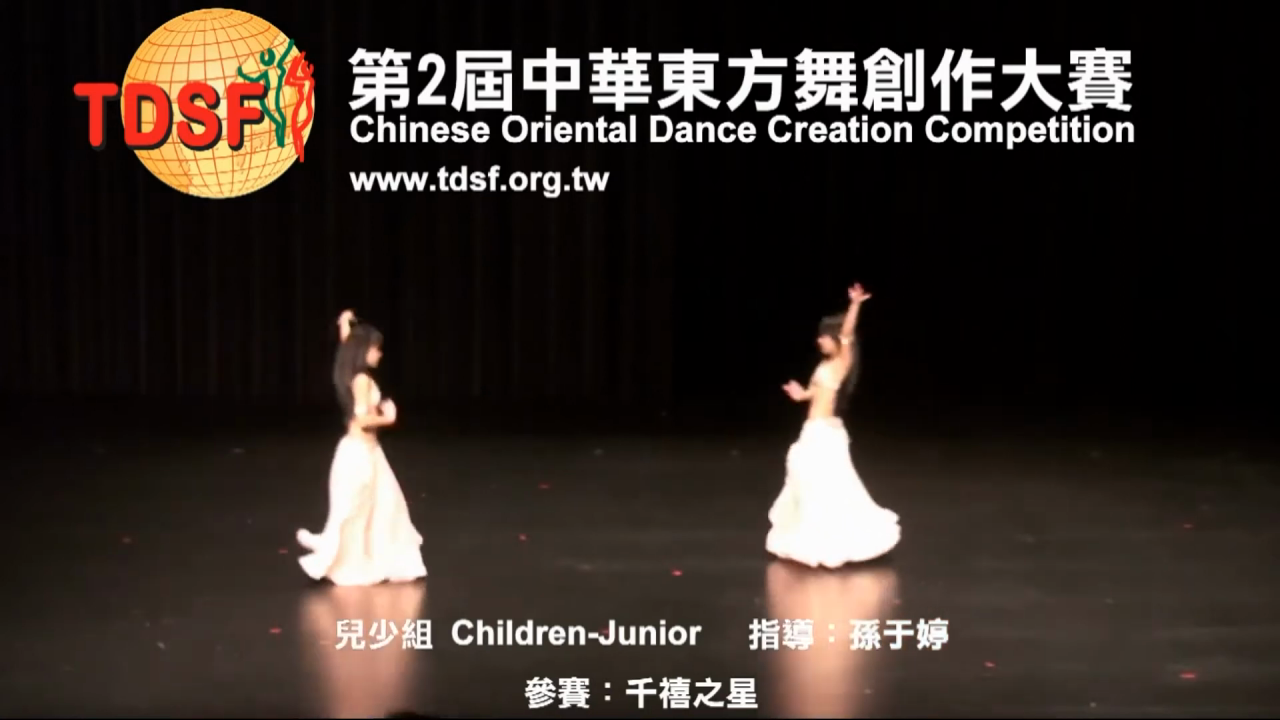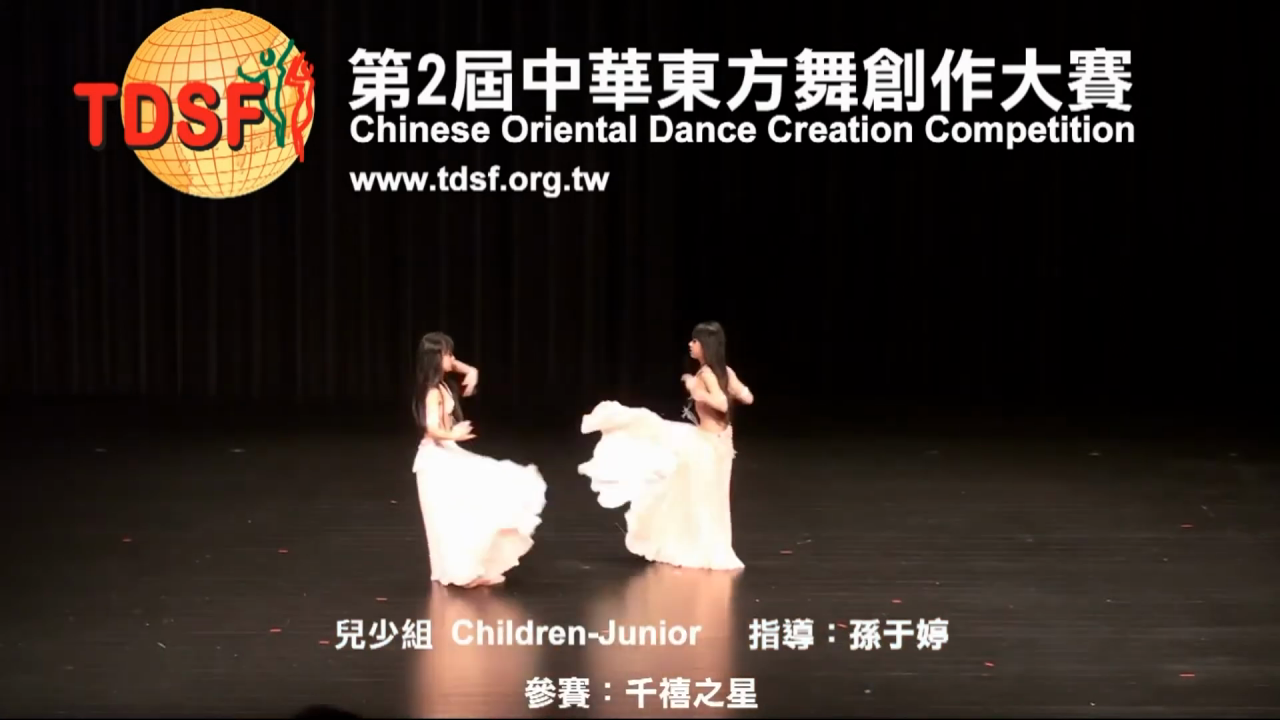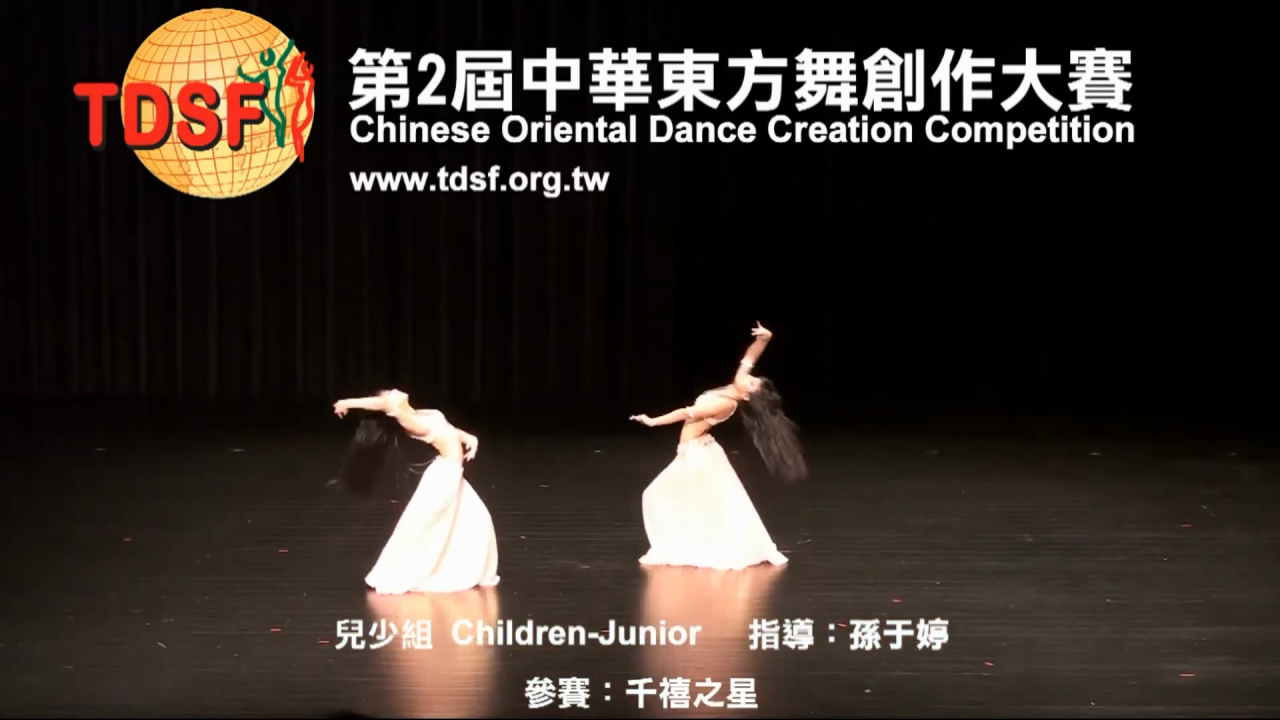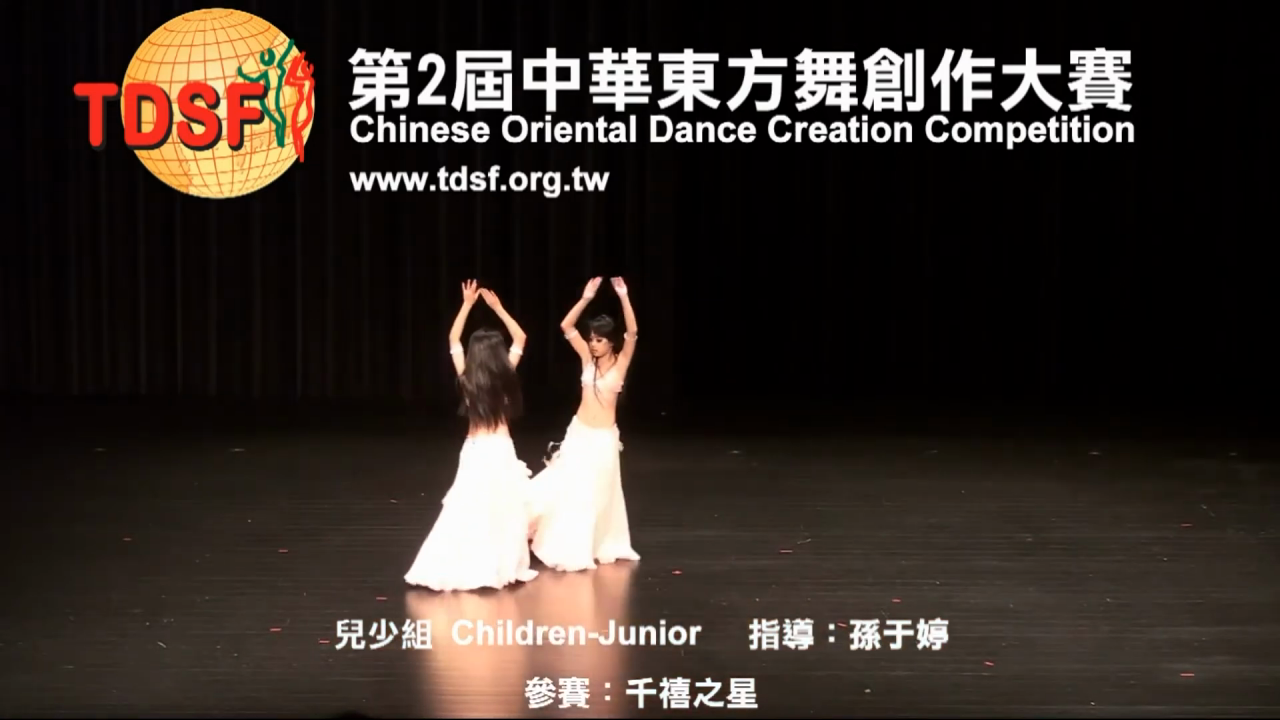
dt=1s
person 1, frame 1
left shoulder: (843, 360)
right shoulder: (826, 364)
left elbow: (847, 335)
left wrist: (855, 305)
right wrist: (803, 393)
left hip: (824, 432)
right hip: (816, 431)
left knee: (827, 487)
right knee: (808, 485)
person 1, frame 2
left shoulder: (707, 374)
right shoulder: (723, 371)
left elbow: (722, 404)
right elbow: (748, 398)
left wrist: (697, 391)
left hip: (708, 442)
right hip: (709, 438)
left knee: (702, 499)
left ankle: (710, 556)
person 1, frame 3
left shoulder: (726, 404)
right shoulder: (735, 387)
left elbow: (688, 413)
right elbow: (750, 357)
left wrist: (654, 421)
right wrist: (764, 338)
left hip: (695, 455)
right hip: (697, 453)
person 1, frame 4
left shoulder: (621, 363)
right shoulder: (588, 359)
left elbow: (632, 332)
right elbow: (566, 327)
left wrist: (624, 297)
right wrist: (586, 298)
left hip: (604, 438)
right hip: (578, 432)
left knee: (595, 495)
right knee: (569, 488)
left ankle: (590, 550)
person 2, frame 1
left shoulder: (358, 376)
right shoulder: (361, 380)
left elbow: (348, 348)
right elbow: (363, 419)
left wrist: (345, 327)
right wrist: (388, 418)
left hip: (367, 450)
right hip: (358, 452)
left knee: (384, 505)
right knee: (353, 510)
left ankle: (384, 562)
right ankle: (345, 568)
person 2, frame 2
left shoulder: (439, 381)
right shoulder: (432, 391)
left elbow: (456, 364)
right elbow: (434, 430)
left wrist: (471, 371)
right wrist: (453, 434)
left hip: (446, 453)
right hip: (436, 456)
right knee: (448, 515)
right ankle: (458, 569)
person 2, frame 3
left shoulder: (415, 417)
right shoulder: (407, 422)
left elbow: (445, 431)
right elbow: (385, 403)
left wrist: (467, 438)
right wrist: (349, 403)
left hip: (451, 472)
right hip: (446, 474)
left knee: (475, 521)
right knee: (421, 527)
left ankle: (469, 573)
right ankle: (394, 578)
person 2, frame 4
left shoulder: (466, 378)
right shoulder: (504, 375)
left elbow: (454, 339)
right elbow: (520, 339)
left wrist: (467, 304)
right wrist: (498, 307)
left hip: (475, 452)
right hip: (501, 452)
left knee: (464, 514)
right knee: (505, 515)
left ankle: (449, 572)
right ankle: (506, 568)
